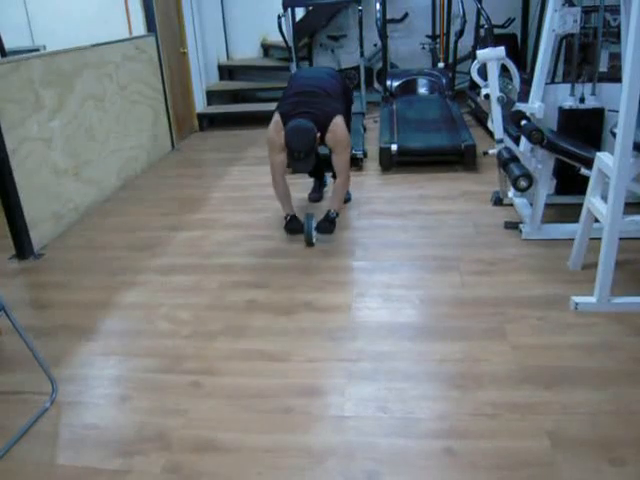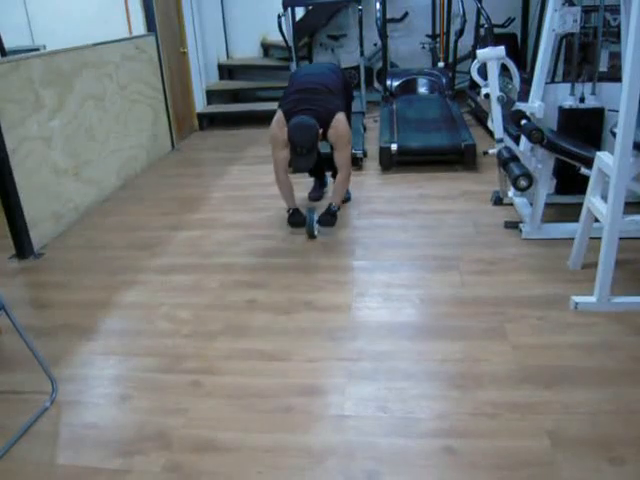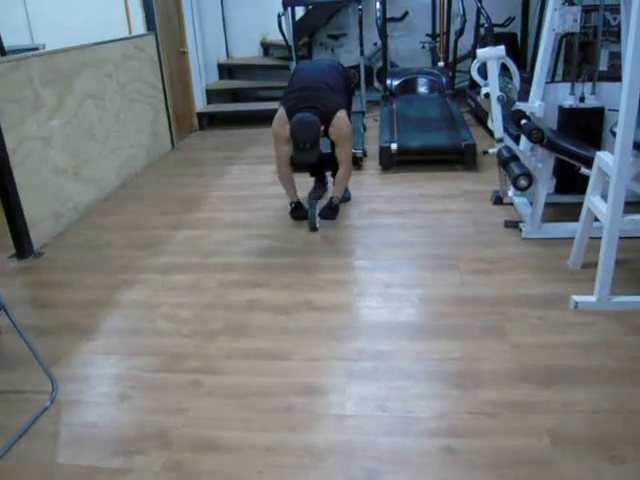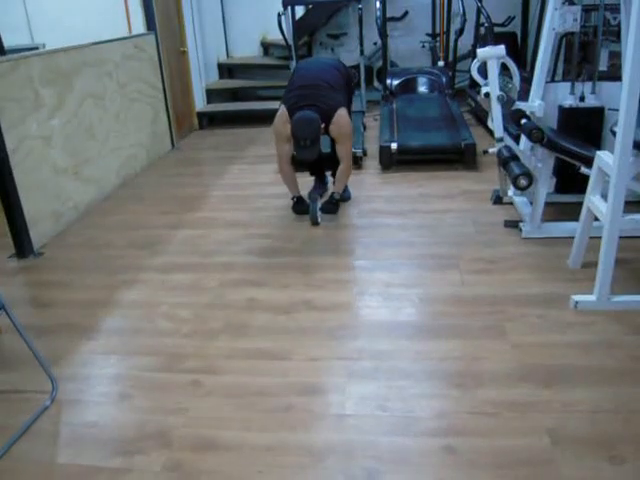
dt=0.1s
person 1, frame 1
left shoulder: (336, 128)
right shoulder: (276, 129)
left elbow: (343, 176)
right elbow: (278, 177)
left wrist: (331, 215)
right wrist: (290, 216)
left hip: (335, 81)
left knee: (341, 147)
right knee: (302, 158)
right ankle: (319, 179)
person 1, frame 2
left shoulder: (337, 125)
right shoulder: (279, 126)
left elbow: (344, 171)
right elbow: (281, 172)
left wrist: (333, 209)
right wrist: (292, 209)
left knee: (342, 145)
right ankle: (319, 179)
person 1, frame 3
left shoulder: (339, 121)
right shoulder: (281, 122)
left elbow: (345, 165)
right elbow: (283, 166)
left wrist: (334, 202)
right wrist: (294, 203)
left knee: (341, 143)
right knee: (304, 152)
left ankle: (338, 181)
right ankle: (319, 179)
person 1, frame 4
left shoulder: (339, 120)
right shoulder: (282, 121)
left elbow: (346, 161)
right elbow: (284, 163)
left wrist: (335, 197)
right wrist: (297, 198)
left knee: (340, 141)
right knee: (306, 152)
left ankle: (338, 180)
right ankle: (319, 178)
